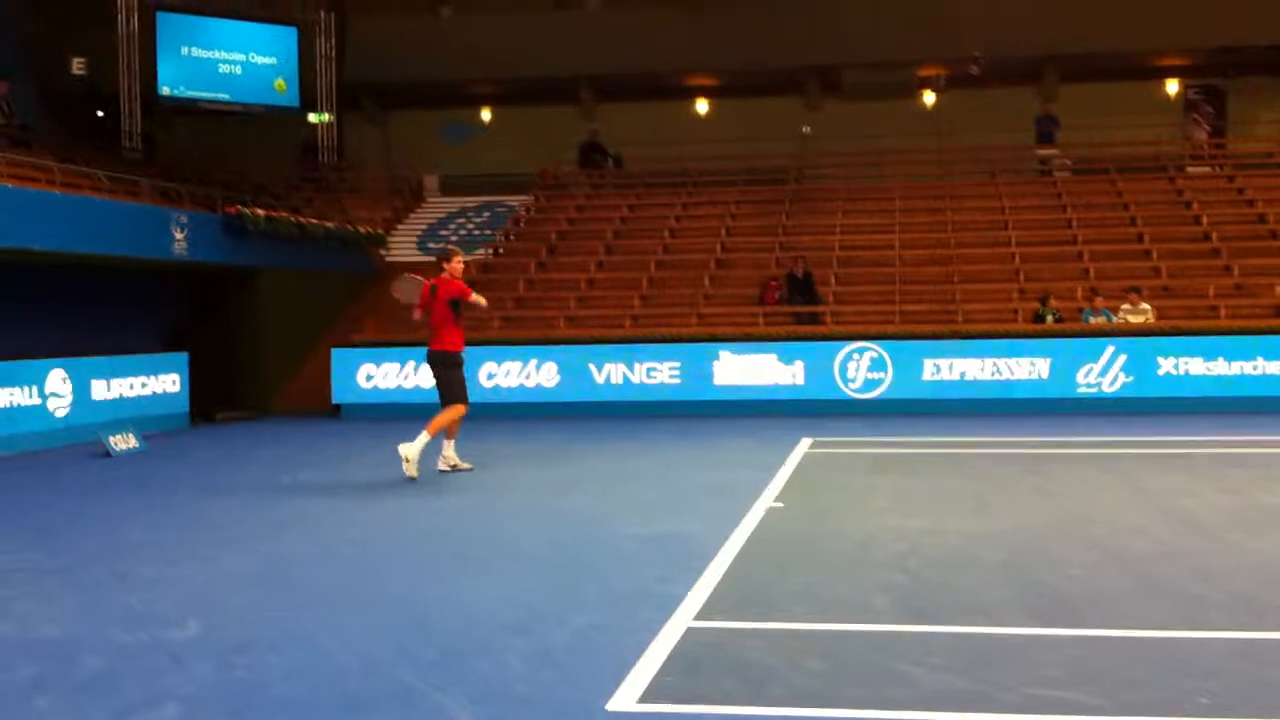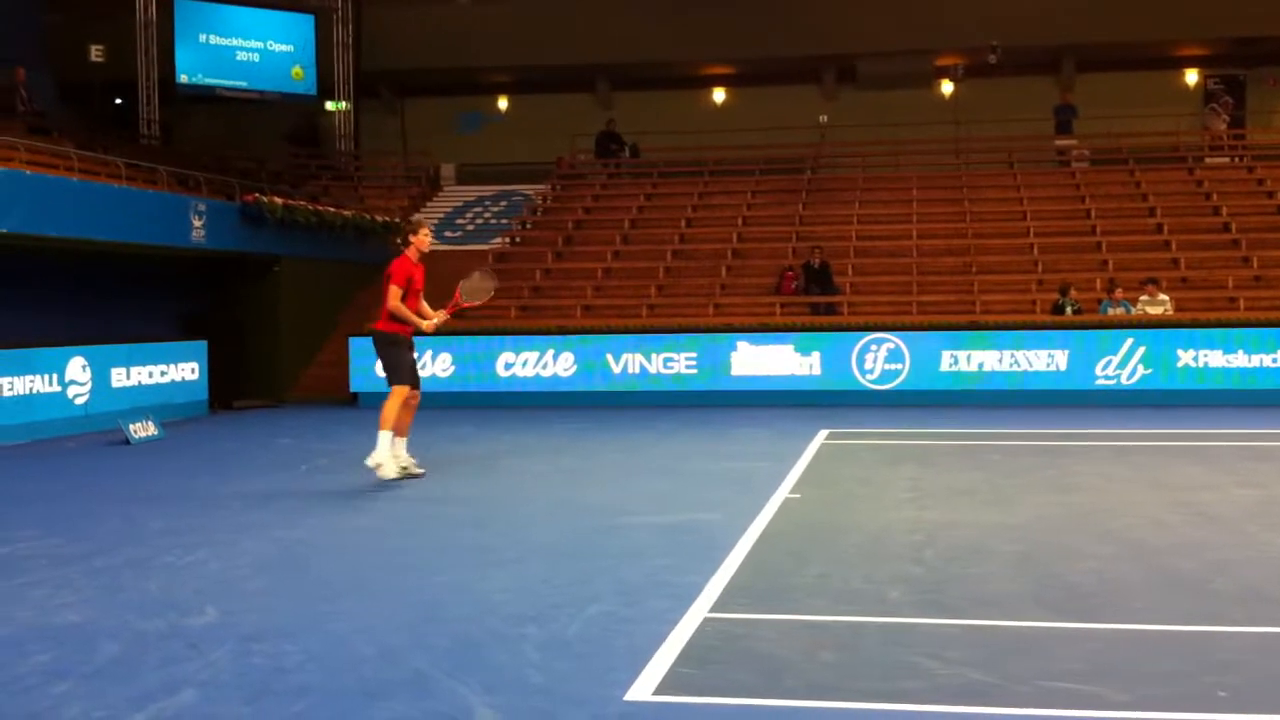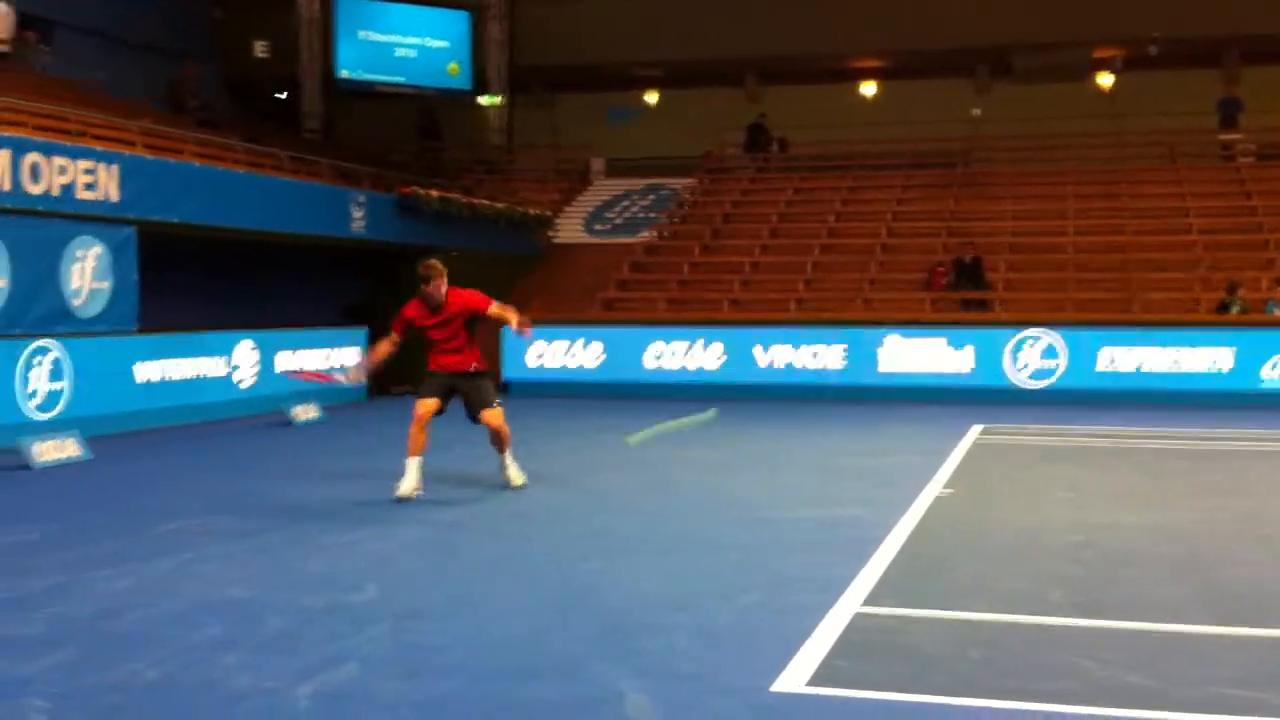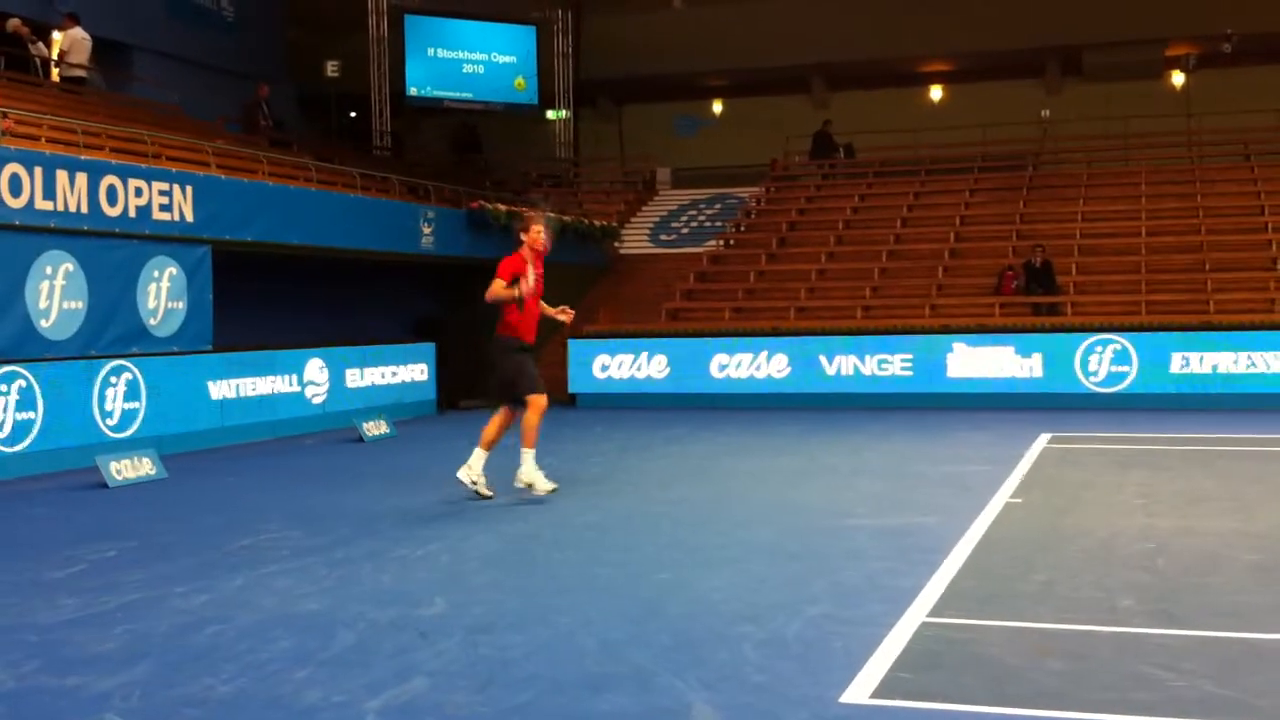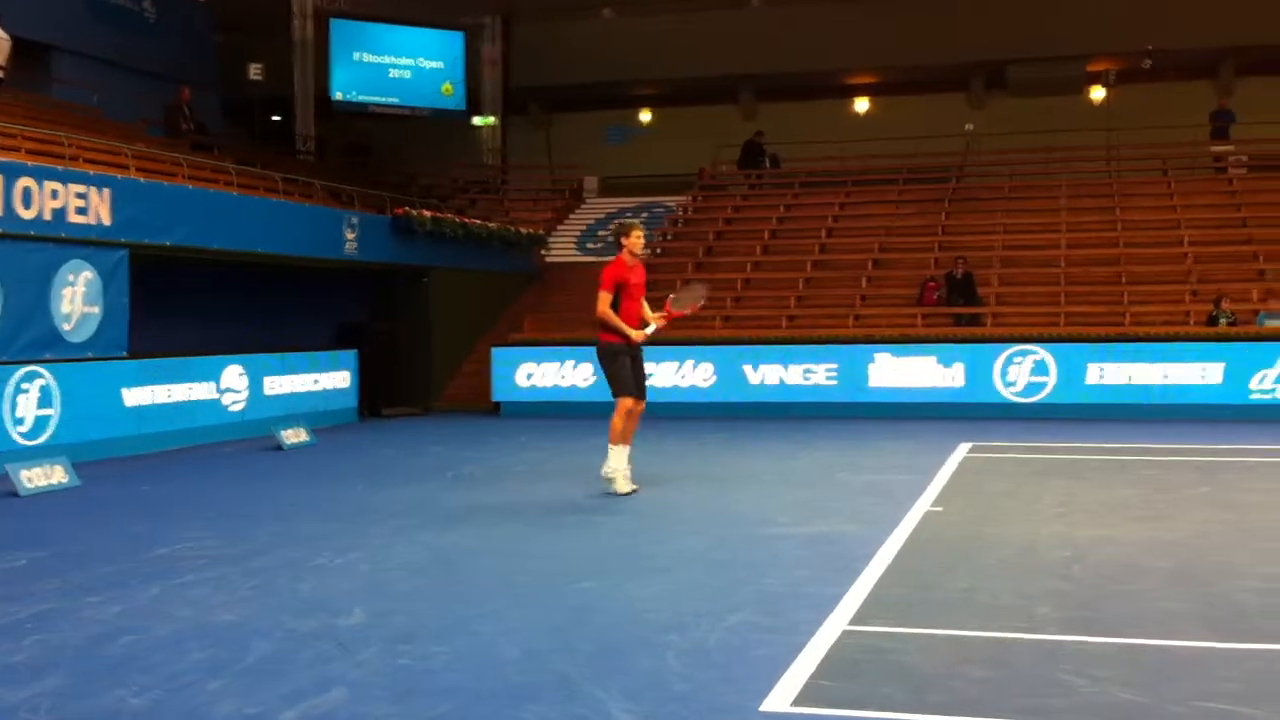
dt=1s
person 1, frame 1
left shoulder: (430, 287)
right shoulder: (455, 286)
left elbow: (417, 315)
right elbow: (482, 303)
right wrist: (470, 296)
left hip: (438, 353)
right hip: (446, 354)
left knee: (455, 405)
right knee: (457, 409)
left ankle: (448, 457)
right ankle: (413, 449)
person 1, frame 2
left shoulder: (418, 266)
right shoulder: (400, 266)
right elbow: (392, 304)
left wrist: (434, 316)
right wrist: (421, 323)
left hip: (403, 337)
right hip: (391, 336)
left knee: (412, 397)
right knee: (400, 391)
left ankle: (398, 457)
right ankle: (380, 455)
person 1, frame 3
left shoulder: (464, 298)
right shoulder: (410, 312)
left elbow: (499, 311)
right elbow: (392, 342)
left wrist: (514, 320)
right wrist: (367, 365)
left hip: (471, 371)
right hip: (437, 372)
left knee: (496, 423)
right knee: (421, 412)
left ankle: (507, 464)
right ankle: (411, 478)
person 1, frame 4
left shoulder: (538, 266)
right shoulder: (512, 262)
right elbow: (490, 295)
left wrist: (553, 312)
right wrist: (516, 291)
left hip: (520, 345)
right hip: (510, 343)
left knee: (508, 410)
right knee: (538, 401)
left ankle: (472, 470)
right ankle: (528, 470)
person 1, frame 5
left shoulder: (640, 268)
right shoulder: (613, 270)
right elbow: (602, 310)
left wrist: (651, 317)
right wrist: (629, 331)
left hip: (632, 345)
right hip: (613, 345)
left knee: (638, 405)
right knee: (625, 404)
left ankle: (615, 465)
right ankle: (616, 464)
